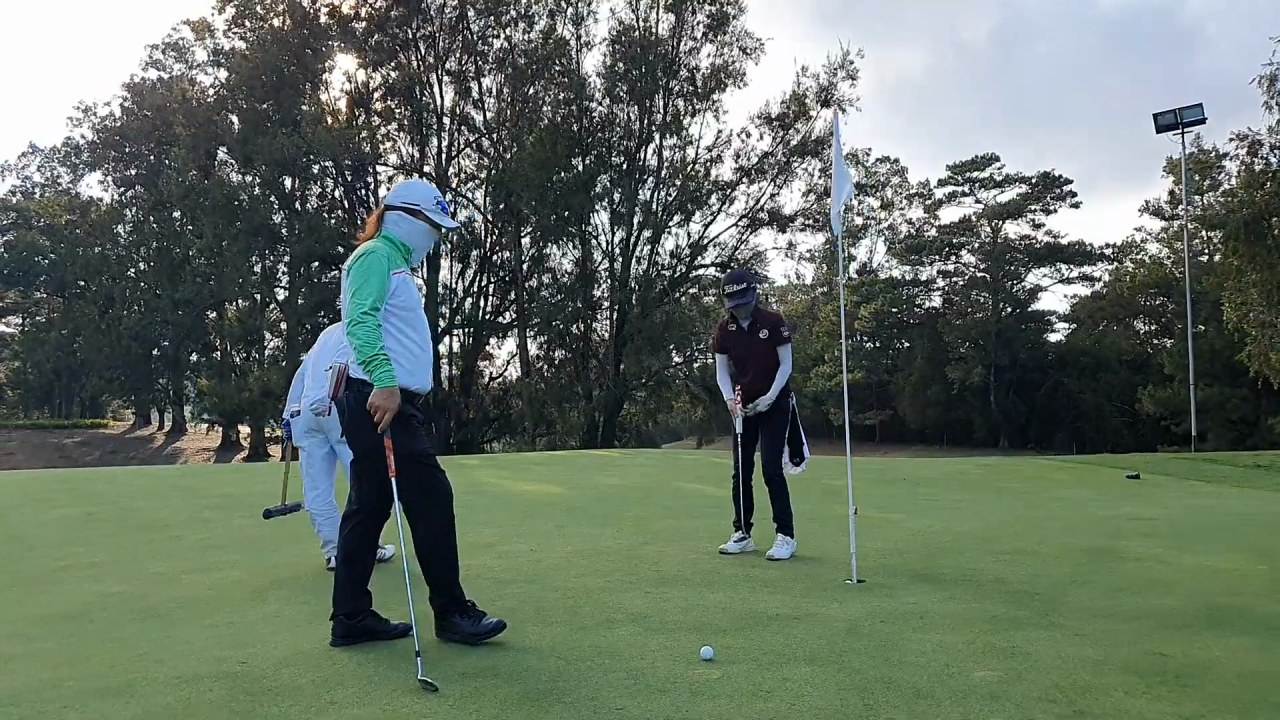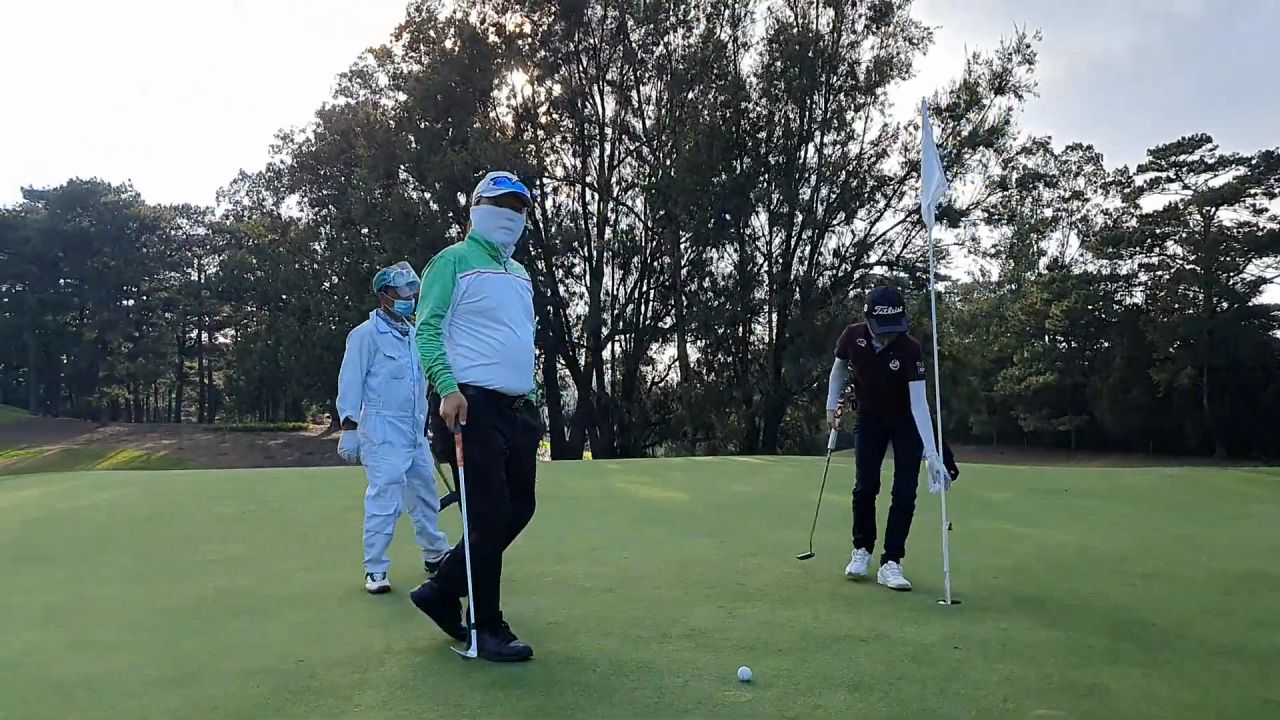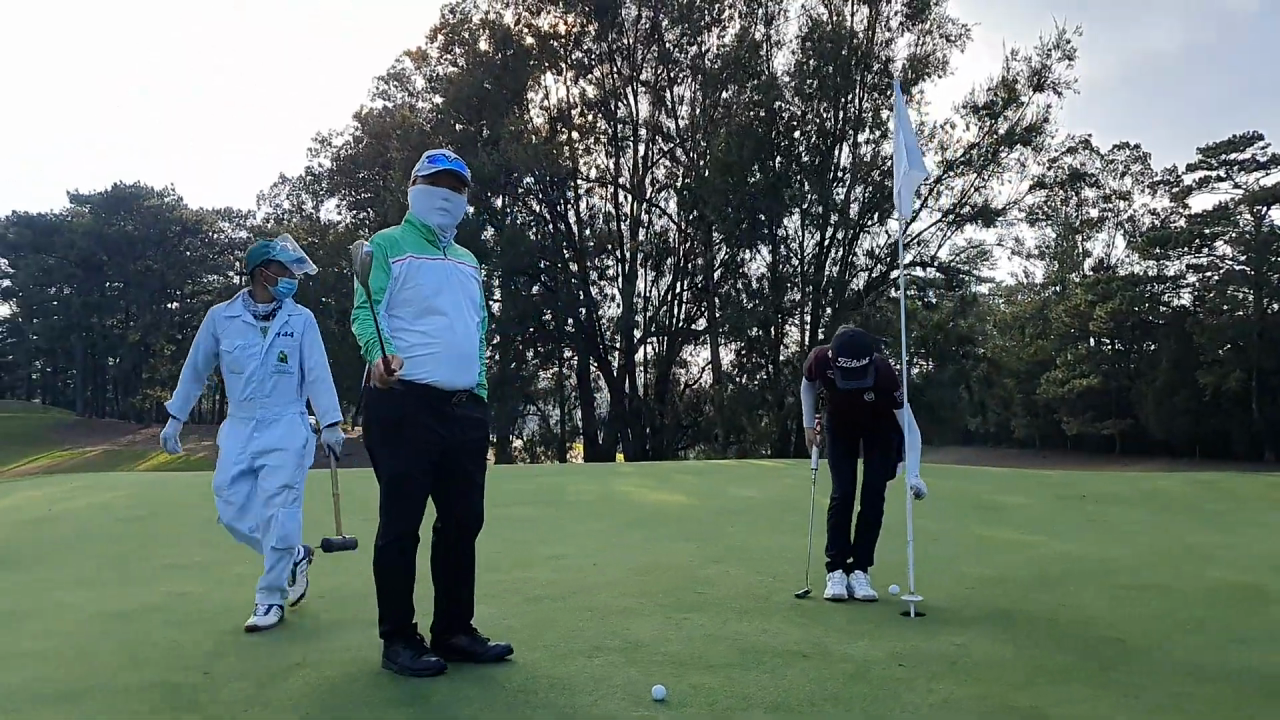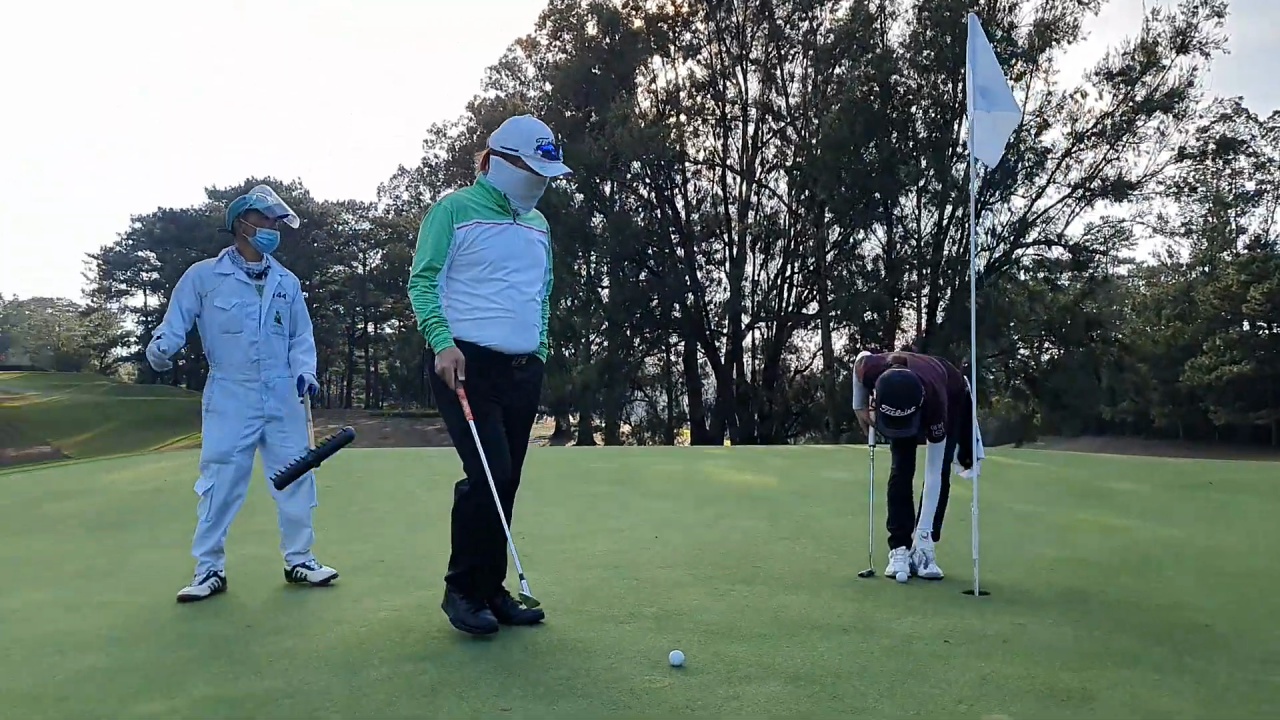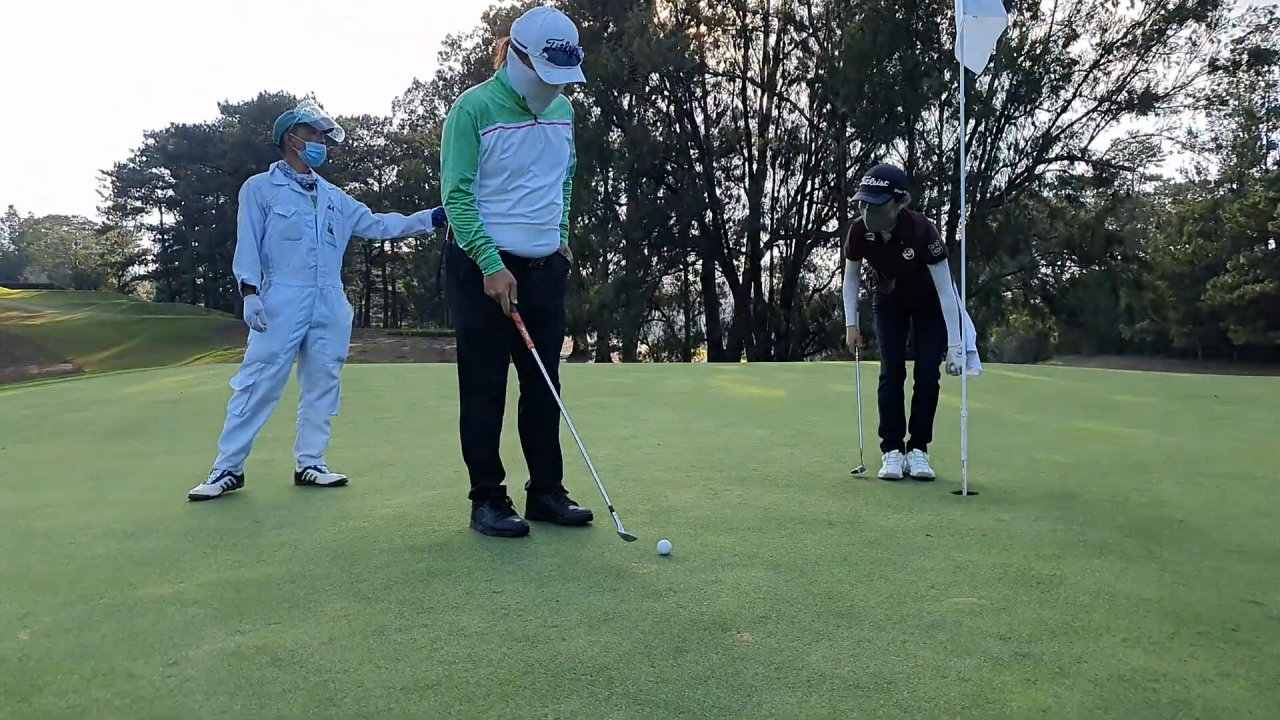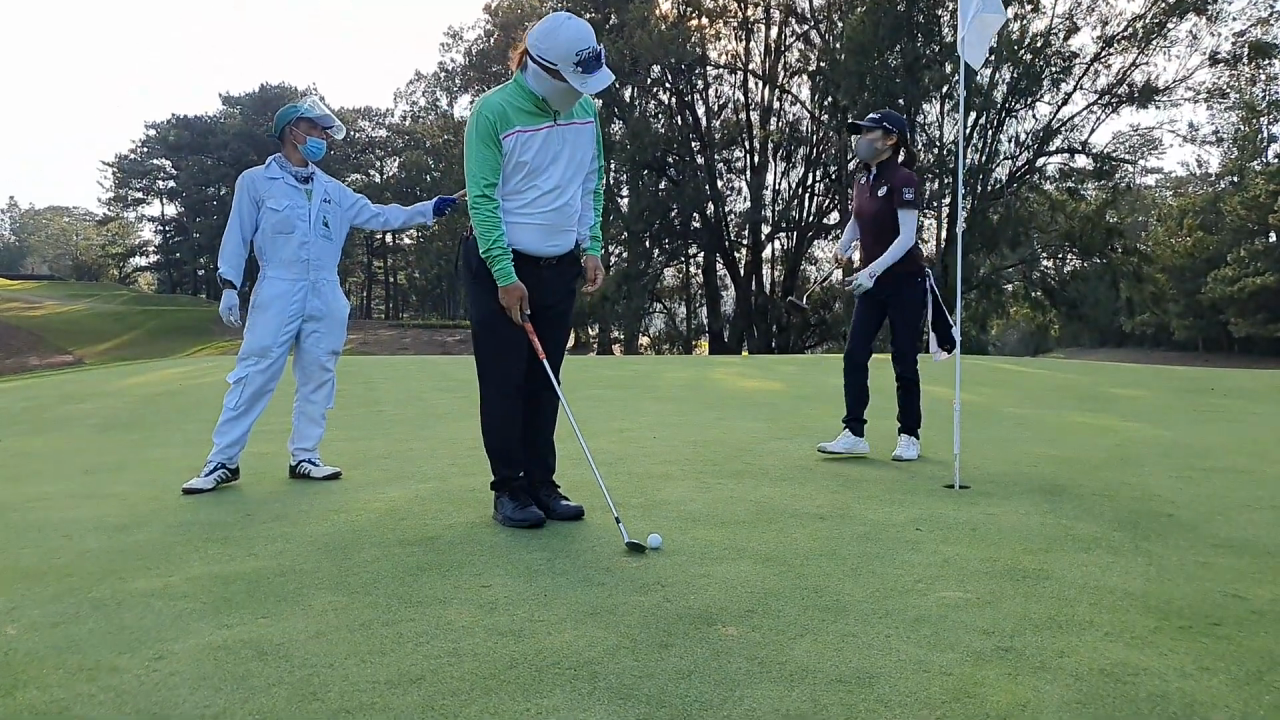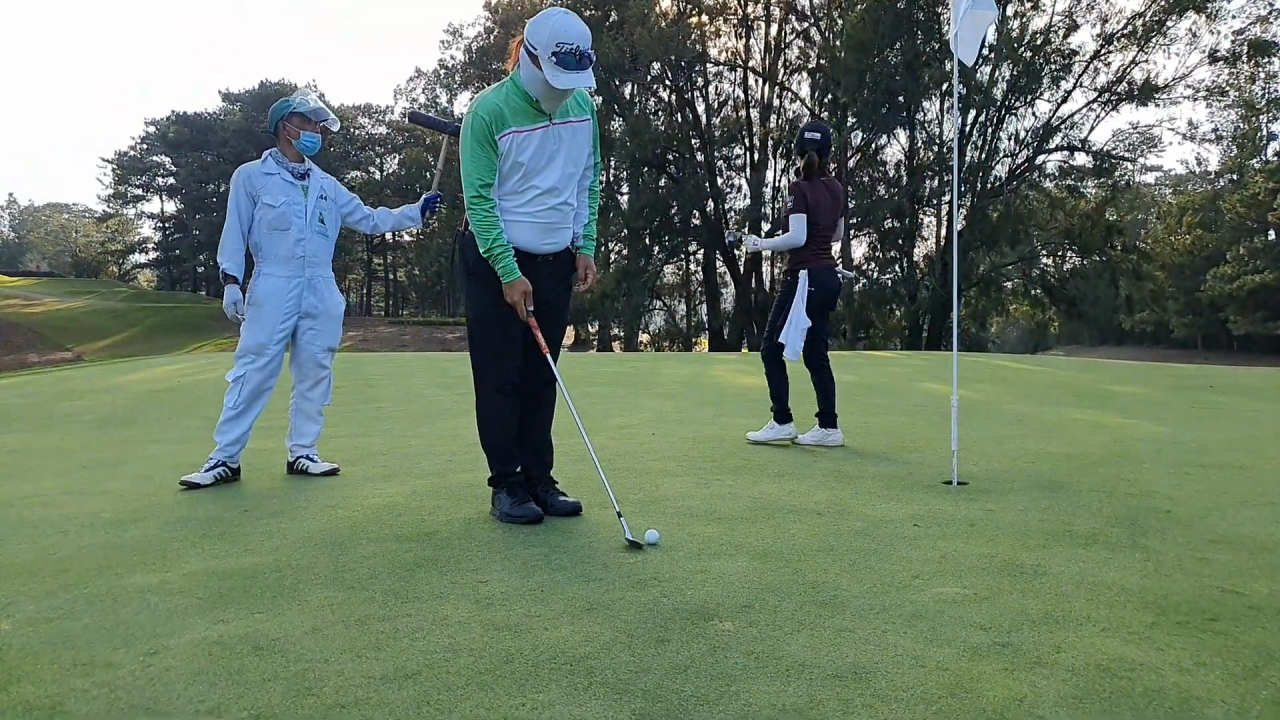
dt=0.7s
person 1, frame 1
left shoulder: (392, 264)
right shoulder: (376, 256)
right elbow: (362, 321)
right wrist: (385, 381)
left hip: (388, 401)
right hip: (380, 401)
left knee: (369, 506)
right knee: (430, 496)
left ankle: (351, 617)
right ankle: (451, 612)
person 1, frame 2
left shoulder: (519, 274)
right shoulder: (454, 261)
right elbow: (429, 328)
left wrist: (529, 400)
right wrist: (447, 386)
left hip: (517, 408)
right hip: (472, 406)
left knee: (518, 508)
right knee: (488, 514)
left ankle: (443, 593)
right ankle: (484, 625)
person 1, frame 3
left shoulder: (468, 260)
right shoulder: (388, 246)
right elbow: (365, 311)
left wrist: (480, 393)
right wrist: (379, 353)
left hip: (464, 407)
right hip: (403, 403)
left knee: (464, 519)
right knee: (402, 523)
left ankle: (453, 631)
right ankle: (398, 638)
person 1, frame 4
left shoulder: (538, 224)
right shoulder: (452, 209)
right elbow: (422, 281)
left wrist: (539, 355)
right wrist: (442, 342)
left hip: (522, 369)
right hip: (466, 364)
left knee: (503, 483)
right knee: (485, 474)
left ankle: (489, 592)
right ankle: (463, 590)
person 1, frame 5
left shoulder: (562, 110)
right shoulder: (474, 108)
right elbow: (457, 195)
left wrist: (559, 238)
right wrist: (491, 265)
left hip: (545, 267)
right hip: (484, 268)
left knee: (544, 384)
right knee: (485, 388)
left ankle: (546, 492)
right ankle: (487, 499)
person 1, frame 6
left shoulder: (584, 109)
right shoulder: (493, 111)
left elbow: (591, 183)
right elbow: (482, 198)
left wrist: (591, 246)
right wrist: (505, 275)
left hip: (559, 264)
right hip: (500, 265)
left knee: (544, 381)
right knee: (503, 380)
left ankle: (540, 483)
right ankle: (509, 489)
person 1, frame 7
left shoulder: (582, 105)
right shoulder: (489, 110)
left elbow: (589, 180)
right elbow: (479, 198)
left wrist: (585, 246)
right wrist: (509, 272)
left hip: (556, 261)
right hip: (495, 260)
left knee: (541, 377)
right knee: (500, 376)
left ankle: (538, 480)
right ankle: (506, 485)
person 2, frame 1
left shoulder: (330, 332)
left elbow: (302, 373)
right elbow: (344, 360)
left wrist: (289, 415)
right wrist: (328, 397)
left hip: (307, 413)
left knee: (317, 487)
left ankle: (334, 552)
person 2, frame 2
left shoulder: (415, 335)
right shoulder: (366, 334)
right elbow: (350, 384)
left wrist: (424, 421)
right wrist: (349, 428)
left hip: (414, 427)
right hip: (382, 429)
left knee: (425, 489)
right knee: (386, 497)
left ankle: (435, 553)
right ankle: (376, 570)
person 2, frame 3
left shoulder: (301, 320)
right shoulder: (220, 317)
left elbow: (317, 373)
right elbow: (196, 369)
left wrist: (332, 423)
right wrist: (175, 417)
left hip: (286, 427)
right hip: (237, 428)
left knee: (277, 514)
right knee: (232, 511)
left ankle: (270, 598)
right ankle: (294, 555)
person 2, frame 4
left shoulder: (287, 282)
right shoulder: (203, 276)
left elbow: (300, 336)
right elbow: (176, 321)
left wrist: (305, 371)
right wrist: (160, 346)
left hip: (283, 394)
right hip: (229, 395)
left knee: (294, 476)
right knee: (221, 481)
left ankle: (299, 560)
right ankle: (209, 570)
person 2, frame 5
left shoulder: (333, 196)
right shoulder: (260, 187)
left elbow: (376, 225)
right elbow: (248, 244)
left wrist: (426, 219)
right wrist: (250, 292)
left hip: (331, 302)
right hip: (282, 300)
left knee: (323, 383)
right knee: (258, 381)
left ankle: (309, 462)
right ankle: (228, 468)
person 2, frame 6
left shoulder: (332, 189)
right shoulder: (255, 180)
left elbow: (378, 216)
right elbow: (237, 237)
left wrist: (428, 209)
right wrist: (229, 286)
left hip: (326, 295)
right hip: (277, 292)
left knee: (318, 376)
right knee: (255, 373)
left ankle: (304, 457)
right ankle: (222, 461)
person 2, frame 7
left shoulder: (327, 185)
right shoulder: (251, 176)
left elbow: (369, 219)
right elbow: (235, 233)
left wrist: (416, 212)
right wrist: (231, 282)
left hip: (321, 291)
right hip: (272, 287)
left knee: (314, 372)
right knee: (253, 371)
left ankle: (302, 452)
right ankle: (224, 457)
person 3, frame 1
left shoulder: (774, 321)
right shoulder: (724, 329)
left elbow: (786, 364)
right elbow: (722, 370)
left wrist: (769, 398)
right wrist: (730, 399)
left hip: (774, 405)
right hip: (743, 407)
left knee: (771, 469)
right knee: (741, 471)
left ankle: (786, 536)
right ankle: (743, 533)
person 3, frame 2
left shoulder: (909, 348)
right shoulder: (851, 336)
left elbow: (919, 402)
right elbow: (839, 368)
left wrist: (932, 454)
right wrist: (832, 405)
left hip: (906, 423)
right hip: (868, 421)
left knee: (905, 491)
right knee: (865, 486)
left ankle: (891, 561)
right ankle: (862, 548)
person 3, frame 3
left shoulder: (883, 372)
right shoulder: (819, 360)
left elbow: (909, 427)
right elbow: (808, 386)
left wrist: (913, 473)
right wrist: (809, 425)
left hip: (880, 428)
right hip: (839, 425)
left knee: (874, 495)
right knee: (842, 492)
left ankle: (860, 571)
right ankle: (836, 571)
person 3, frame 4
left shoulder: (934, 398)
right shoulder: (872, 371)
left elbow: (934, 474)
right wrist: (859, 406)
left hip: (952, 398)
right hip: (896, 396)
left knee: (941, 470)
right knee: (901, 469)
left ankle: (923, 547)
right ankle: (899, 547)
person 3, frame 5
left shoulder: (922, 229)
right shoulder: (858, 231)
left elbow: (946, 289)
right elbow: (851, 277)
left wrist: (955, 345)
right wrist: (852, 323)
left hip: (928, 303)
right hip: (889, 302)
left knee: (927, 373)
right knee: (891, 374)
left ankle: (917, 450)
right ankle: (892, 451)
person 3, frame 6
left shoulder: (903, 179)
right shoulder: (862, 180)
left elbow: (907, 237)
left wrist: (873, 269)
right wrist: (843, 246)
left hip: (904, 282)
right hip: (871, 285)
left knee: (904, 361)
right knee: (854, 356)
left ankle: (909, 436)
right ankle: (855, 435)
person 3, frame 7
left shoulder: (800, 187)
right shoulder: (835, 187)
left elbow: (797, 238)
left wrist: (760, 244)
left hip: (804, 277)
right hip: (827, 276)
left knee: (773, 348)
right knee: (815, 353)
left ankle: (782, 422)
right ankle: (829, 428)
